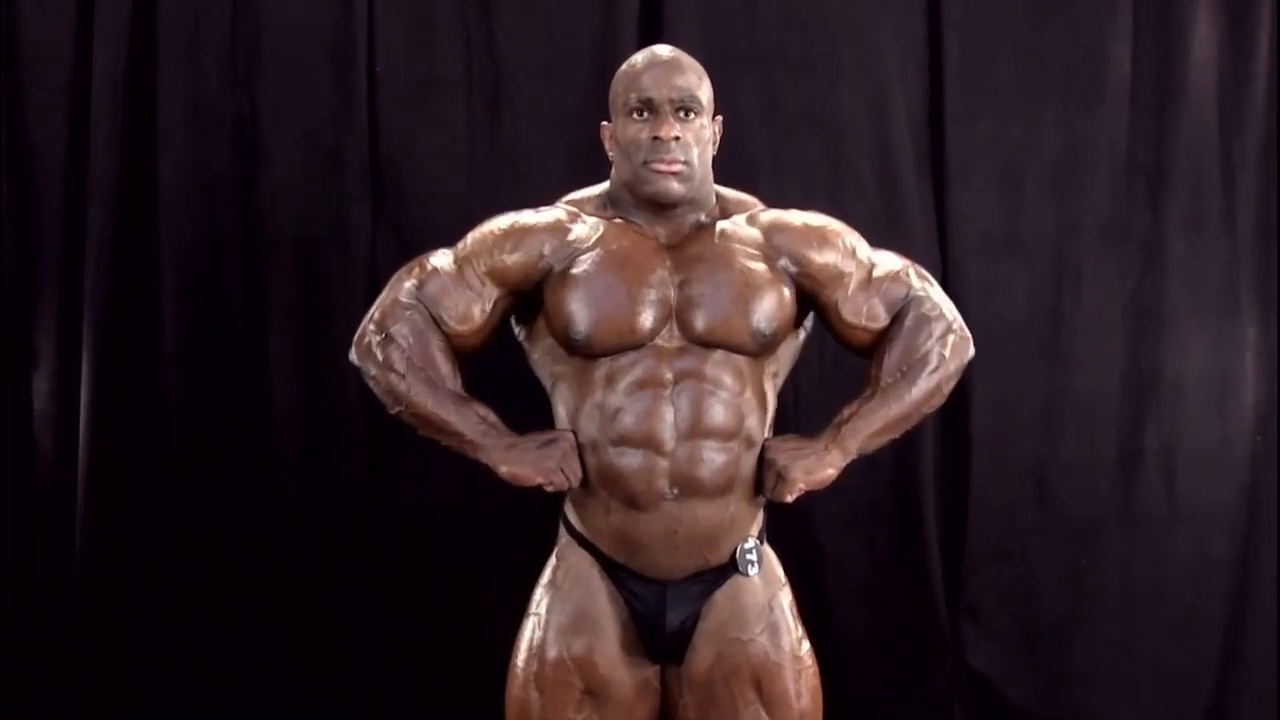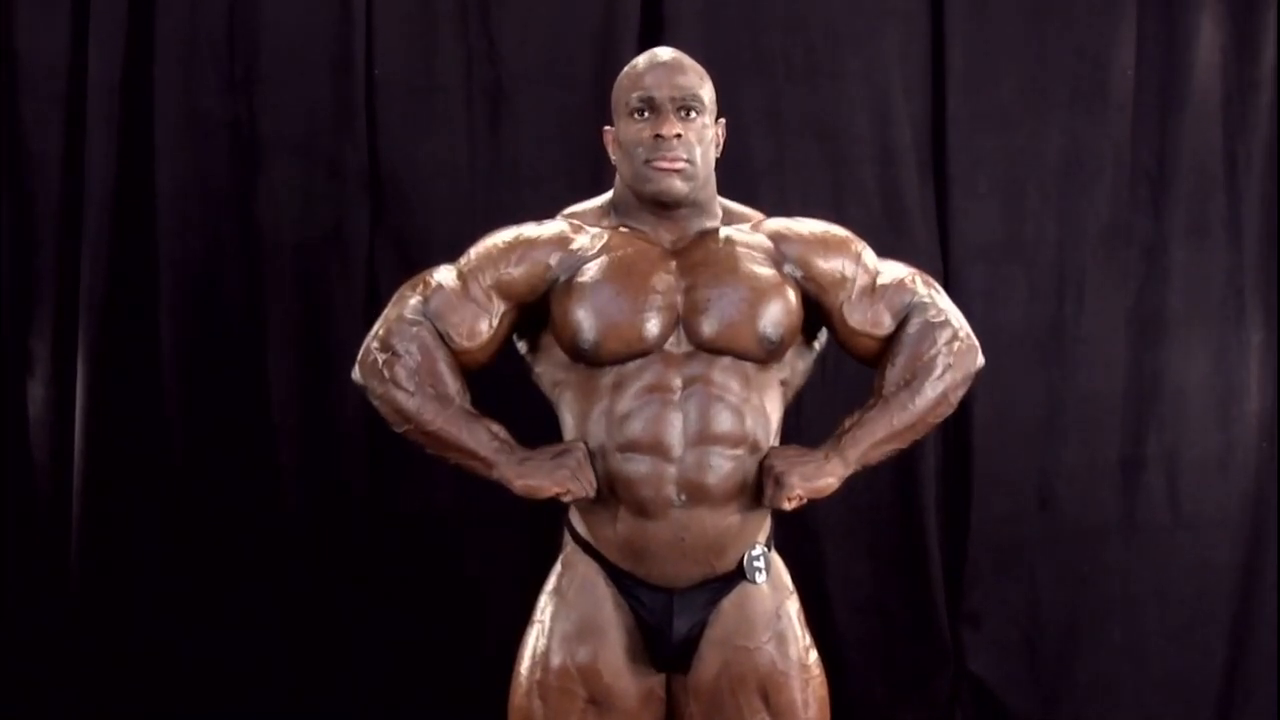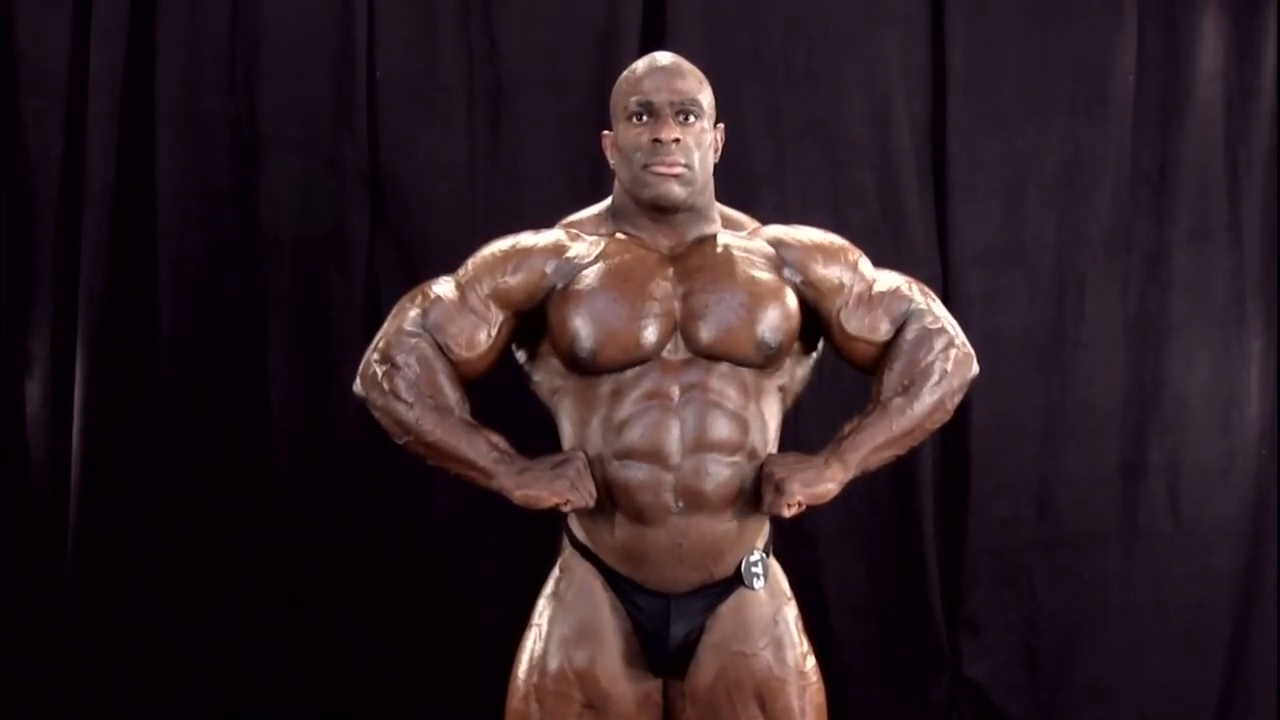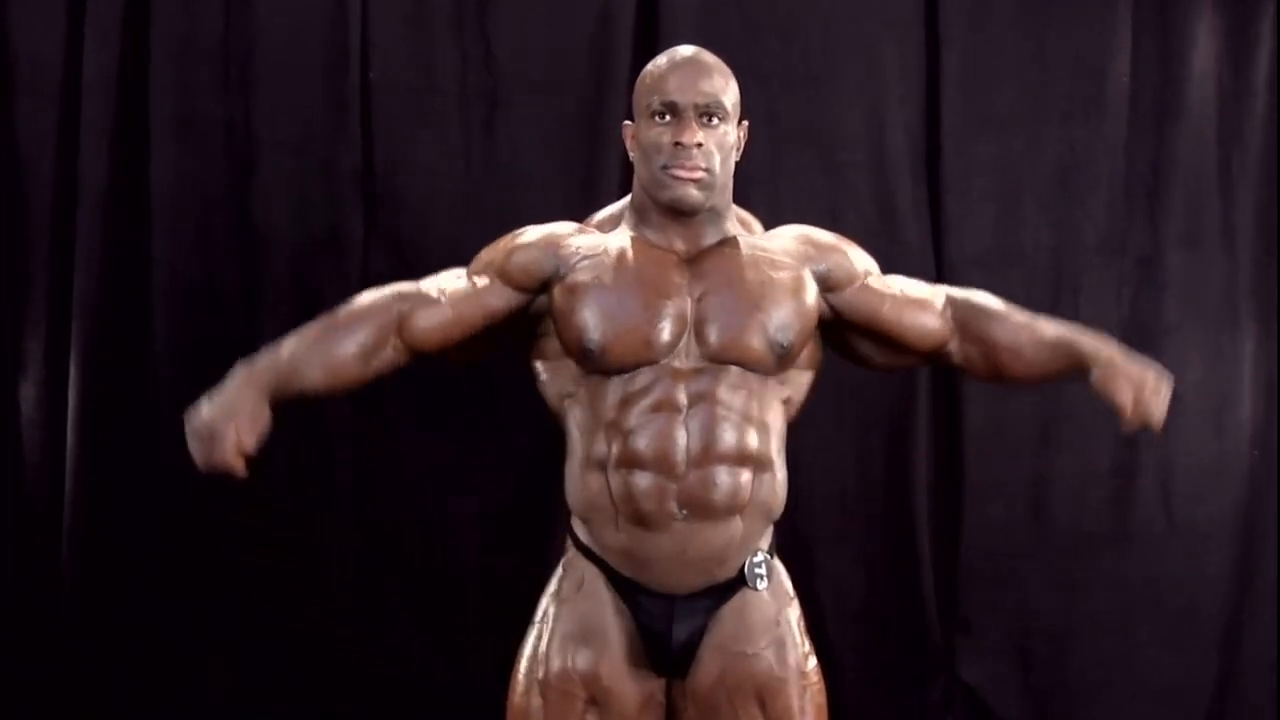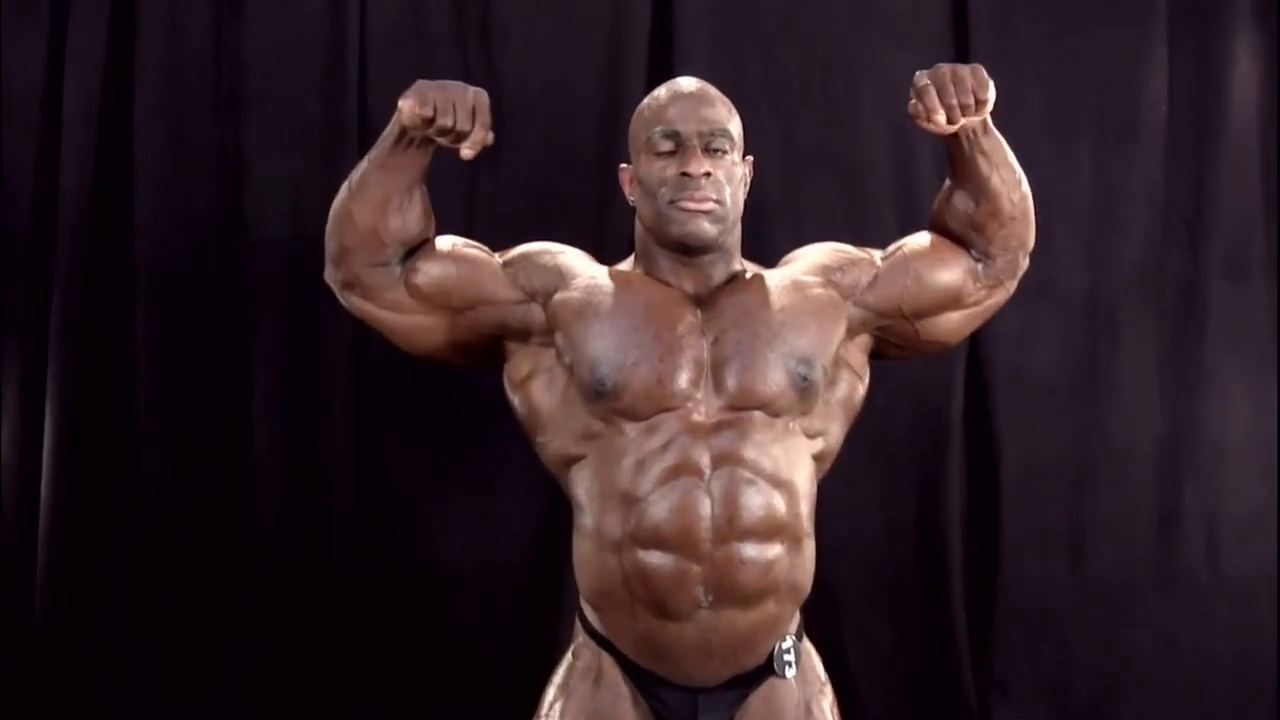
dt=1s
person 1, frame 1
left shoulder: (787, 245)
right shoulder: (543, 244)
left elbow: (939, 332)
right elbow: (388, 334)
left wrist: (835, 446)
right wrist: (497, 445)
left hip: (737, 588)
right hip: (591, 587)
person 1, frame 2
left shoulder: (794, 253)
right shoulder: (547, 255)
left elbow: (946, 341)
right elbow: (393, 351)
left wrist: (837, 456)
right wrist: (508, 460)
left hip: (744, 594)
right hip: (598, 594)
person 1, frame 3
left shoulder: (794, 261)
right shoulder: (544, 263)
left elbow: (942, 349)
right elbow: (393, 362)
left wrist: (837, 463)
right wrist: (508, 470)
left hip: (743, 600)
right hip: (596, 599)
person 1, frame 4
left shoulder: (806, 264)
right shoulder: (557, 259)
left elbow: (954, 323)
right elbow: (397, 320)
left wrist: (1092, 352)
right wrist: (256, 378)
left hip: (747, 606)
right hip: (597, 603)
person 1, frame 5
left shoulder: (829, 299)
right shoulder: (555, 298)
left elbow: (992, 257)
right elbow: (368, 270)
left wrist: (970, 130)
right wrist: (410, 136)
